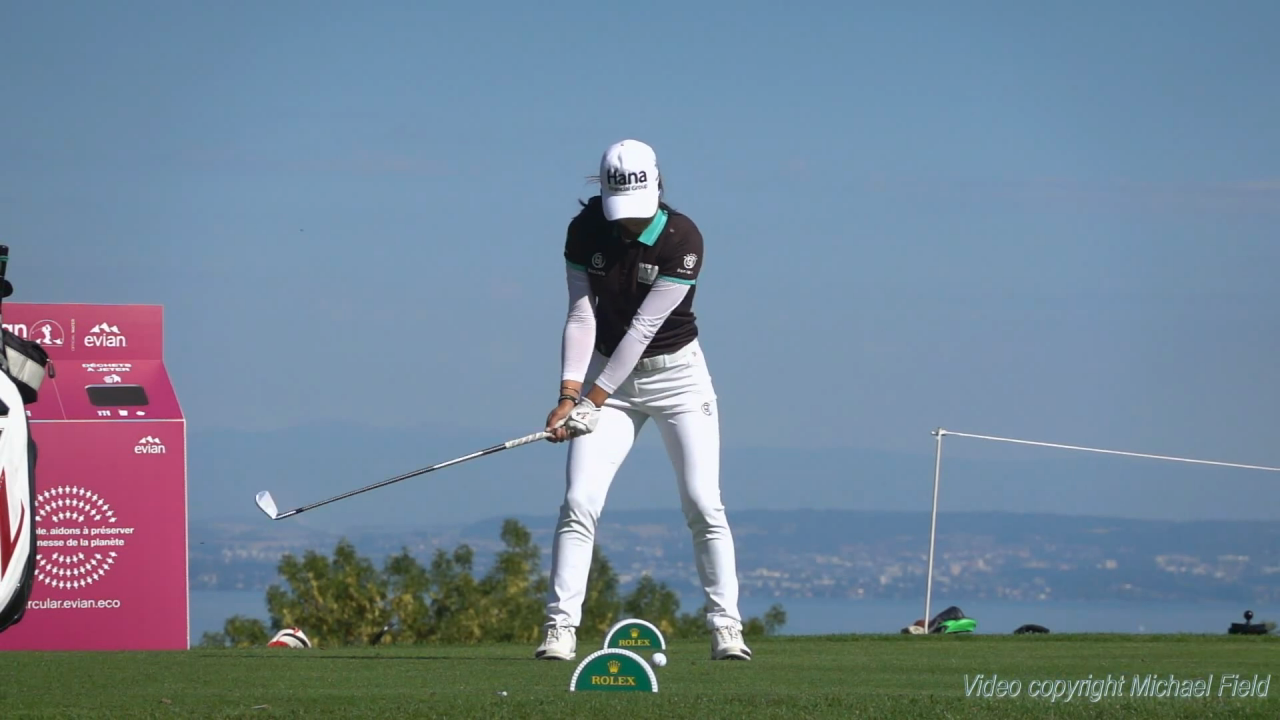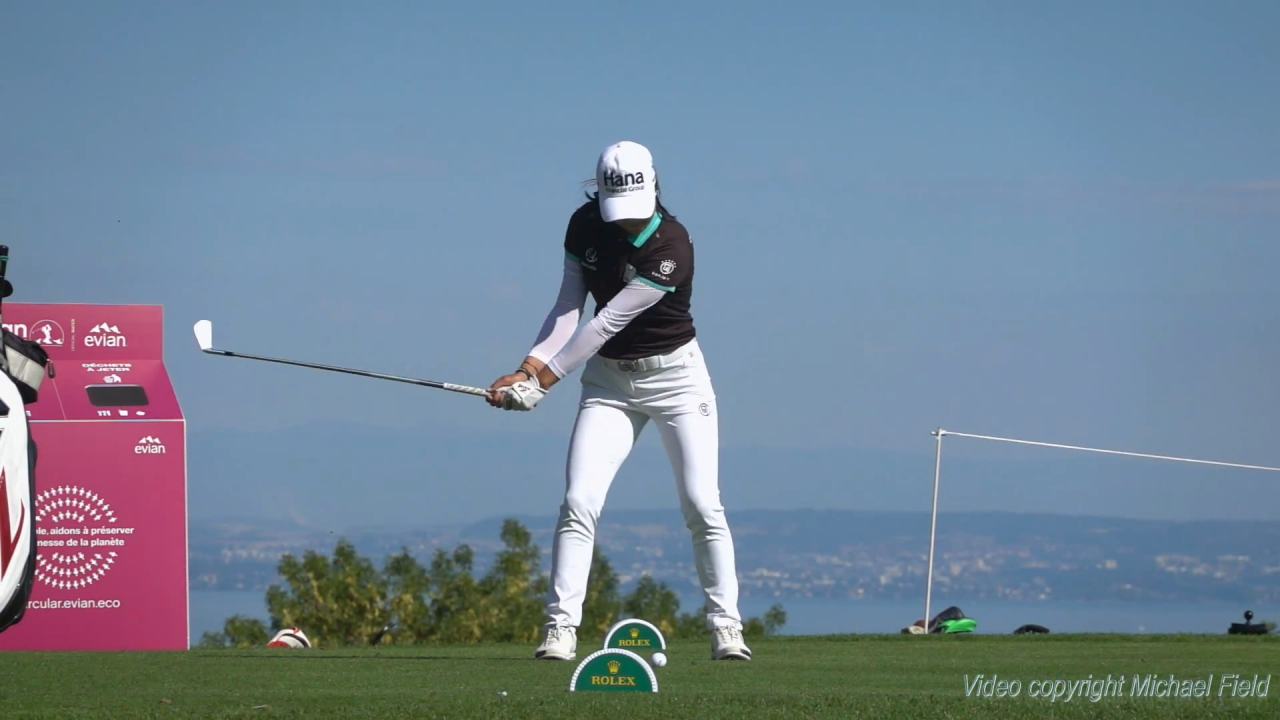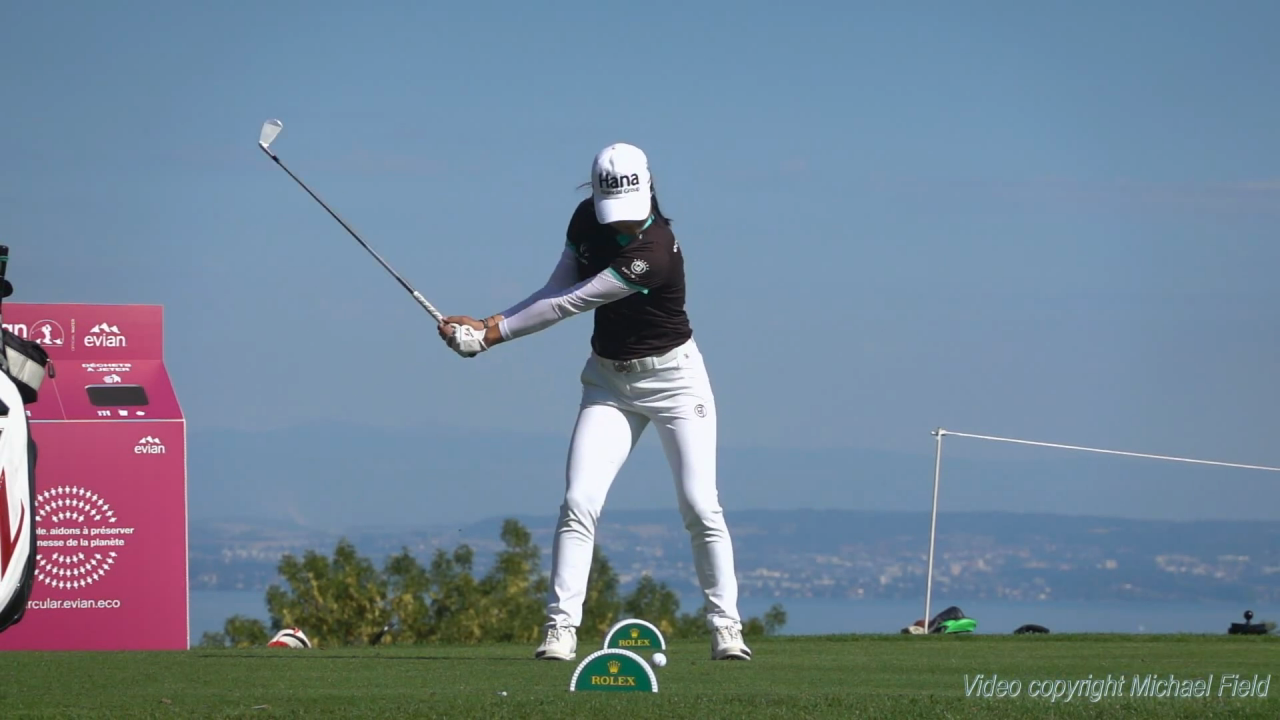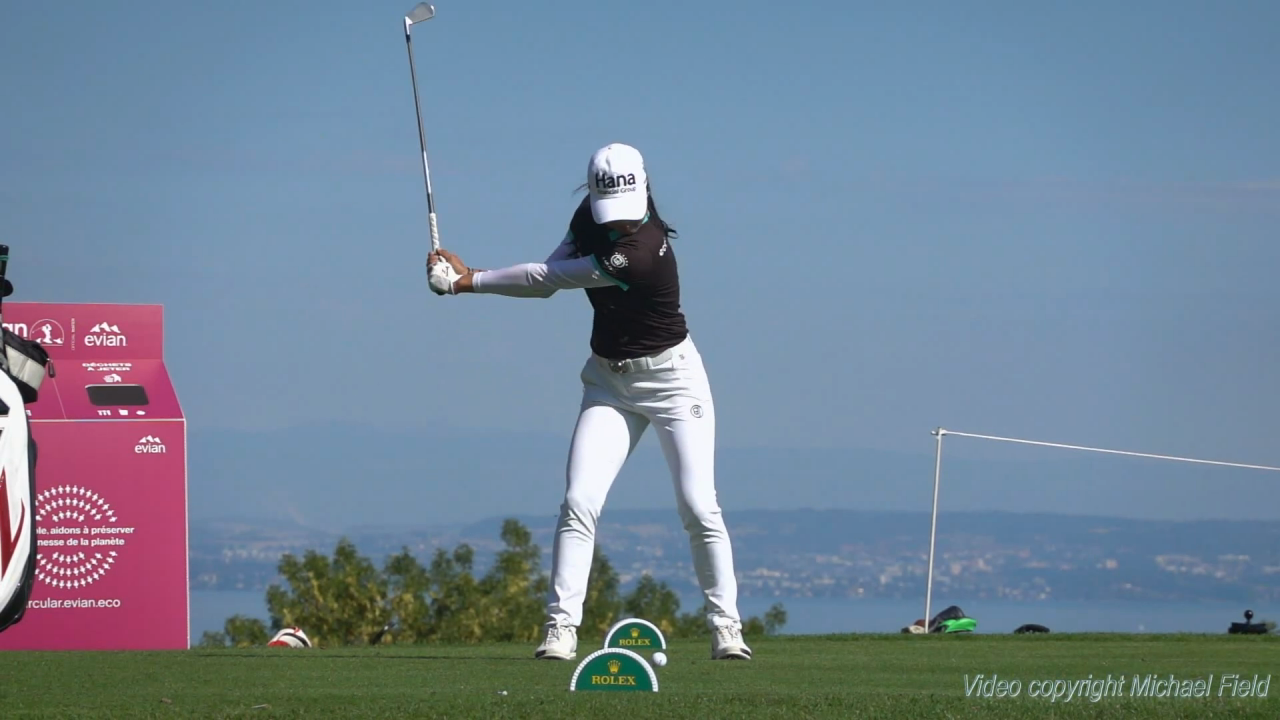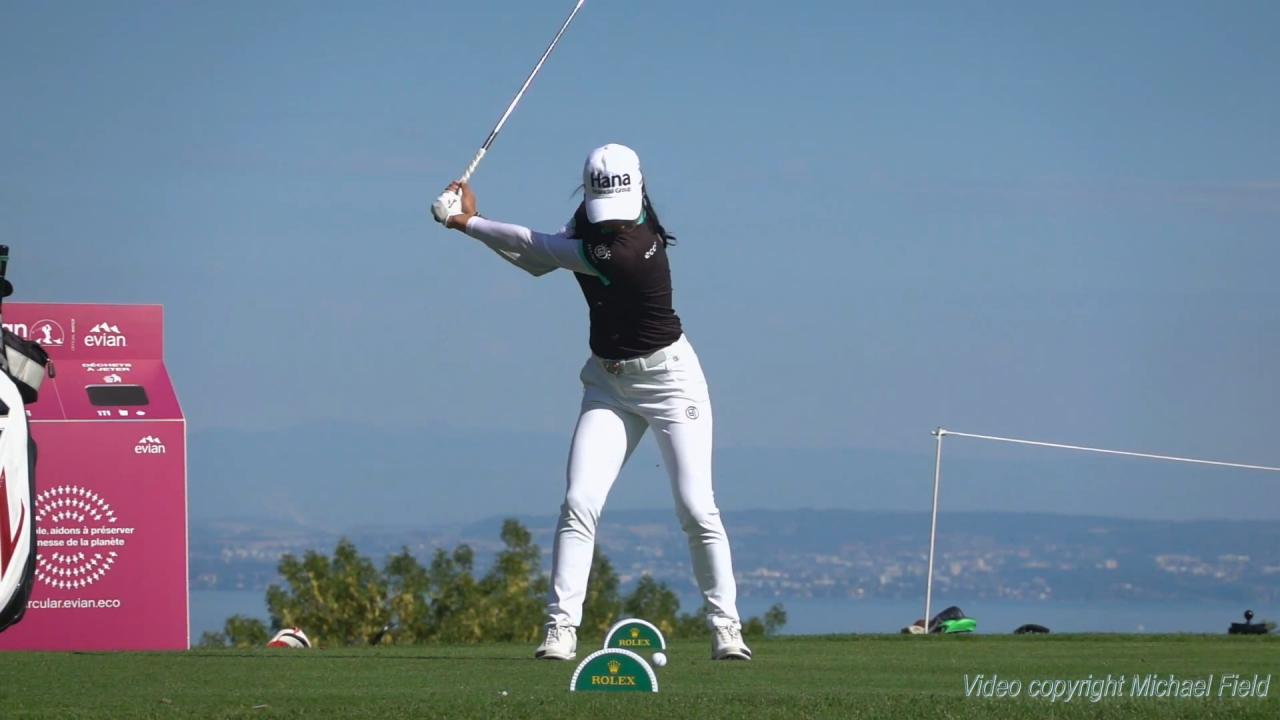
dt=0.3s
person 1, frame 1
left shoulder: (682, 238)
right shoulder: (585, 231)
left elbow: (643, 326)
right elbow: (581, 317)
left wrist: (592, 398)
right wrist: (569, 393)
left hip: (676, 373)
right hip: (605, 371)
left knee: (702, 503)
right knee: (579, 501)
left ankle: (727, 626)
right ankle: (560, 626)
person 1, frame 2
left shoulder: (672, 246)
right shoulder: (584, 224)
left elbow: (608, 322)
right elbow: (568, 308)
left wrist: (543, 376)
right wrist: (527, 365)
left hip: (675, 376)
right hip: (608, 378)
left knee: (701, 504)
right knee: (578, 502)
left ankle: (727, 626)
right ankle: (561, 627)
person 1, frame 3
left shoulder: (655, 250)
right shoulder: (586, 219)
left elbow: (571, 303)
right elbow: (555, 291)
left wrist: (493, 333)
right wrist: (489, 323)
left hip: (673, 378)
right hip: (607, 380)
left knee: (699, 504)
right knee: (578, 502)
left ankle: (726, 625)
right ankle: (561, 627)
person 1, frame 4
left shoulder: (642, 253)
right shoulder: (590, 216)
left elbow: (547, 277)
right elbow: (546, 279)
left wrist: (470, 280)
right wrist: (467, 271)
left hip: (671, 377)
right hip: (608, 380)
left knee: (698, 505)
right knee: (579, 502)
left ankle: (726, 626)
right ankle: (561, 627)
person 1, frame 5
left shoulder: (627, 253)
right shoulder: (592, 216)
left elbow: (539, 248)
right elbow: (538, 261)
left wrist: (468, 222)
right wrist: (471, 219)
left hip: (668, 378)
right hip: (607, 382)
left knee: (695, 506)
right knee: (578, 503)
left ankle: (726, 626)
right ankle: (560, 628)
